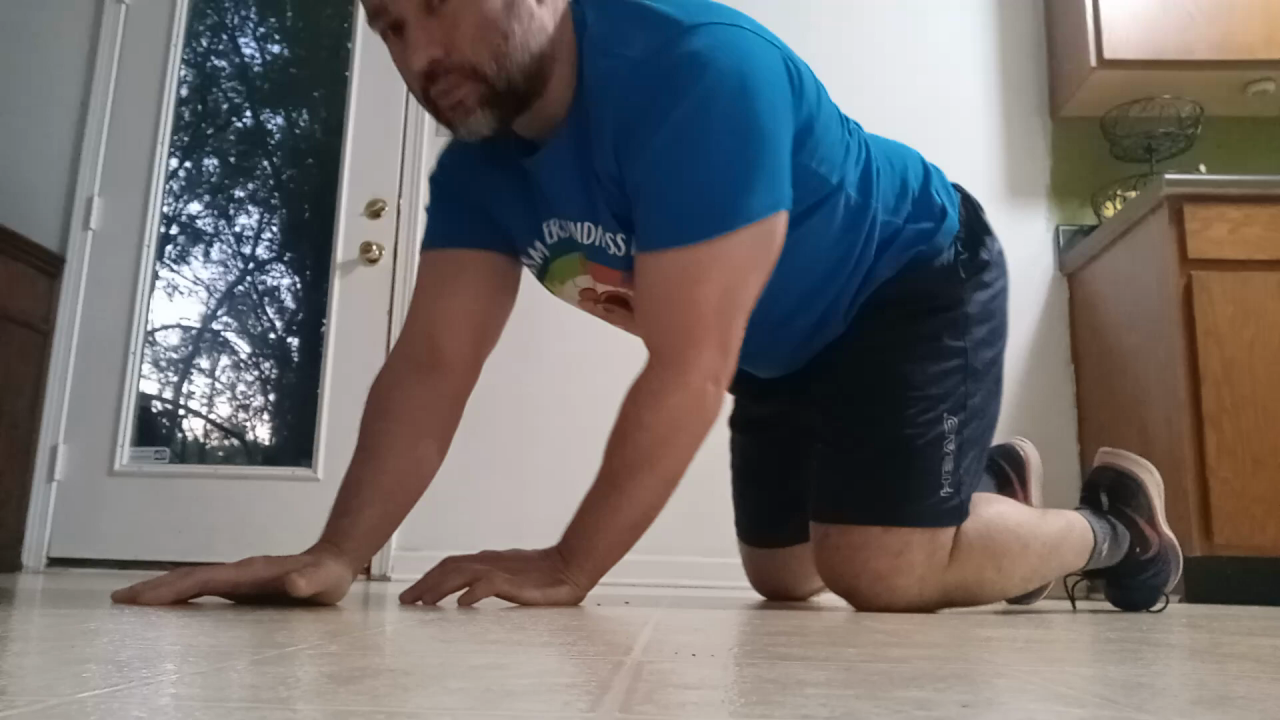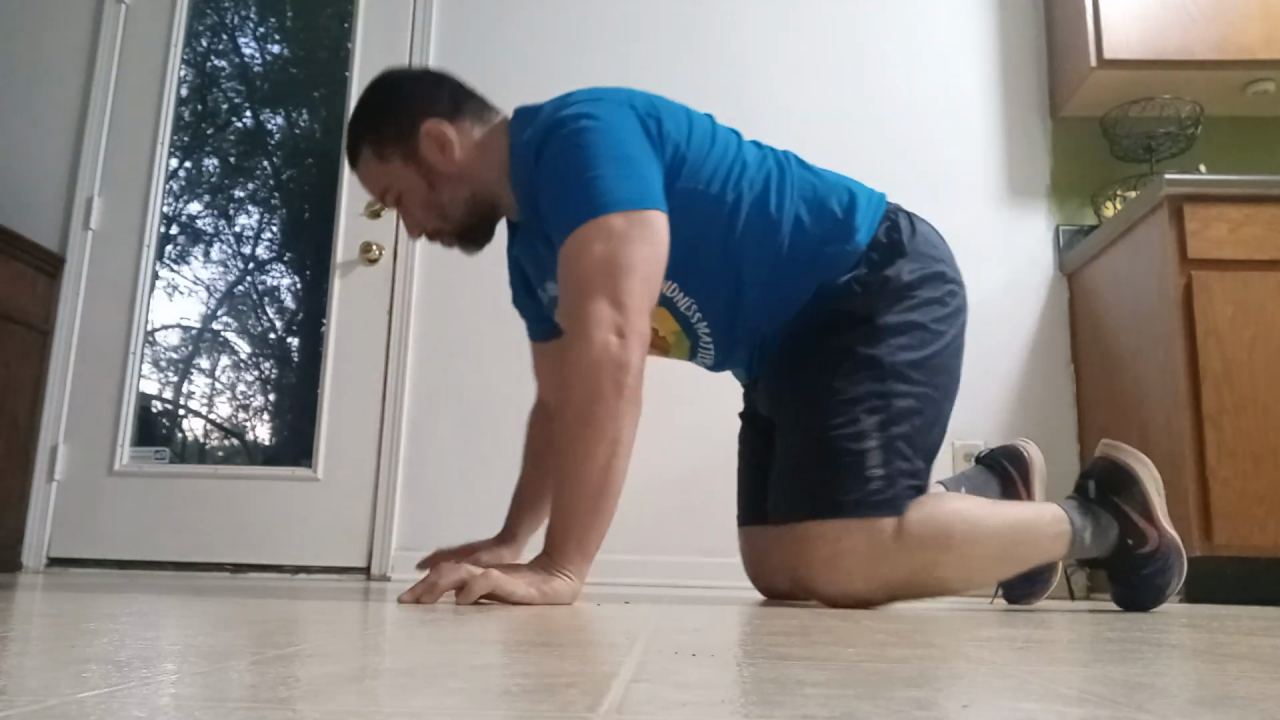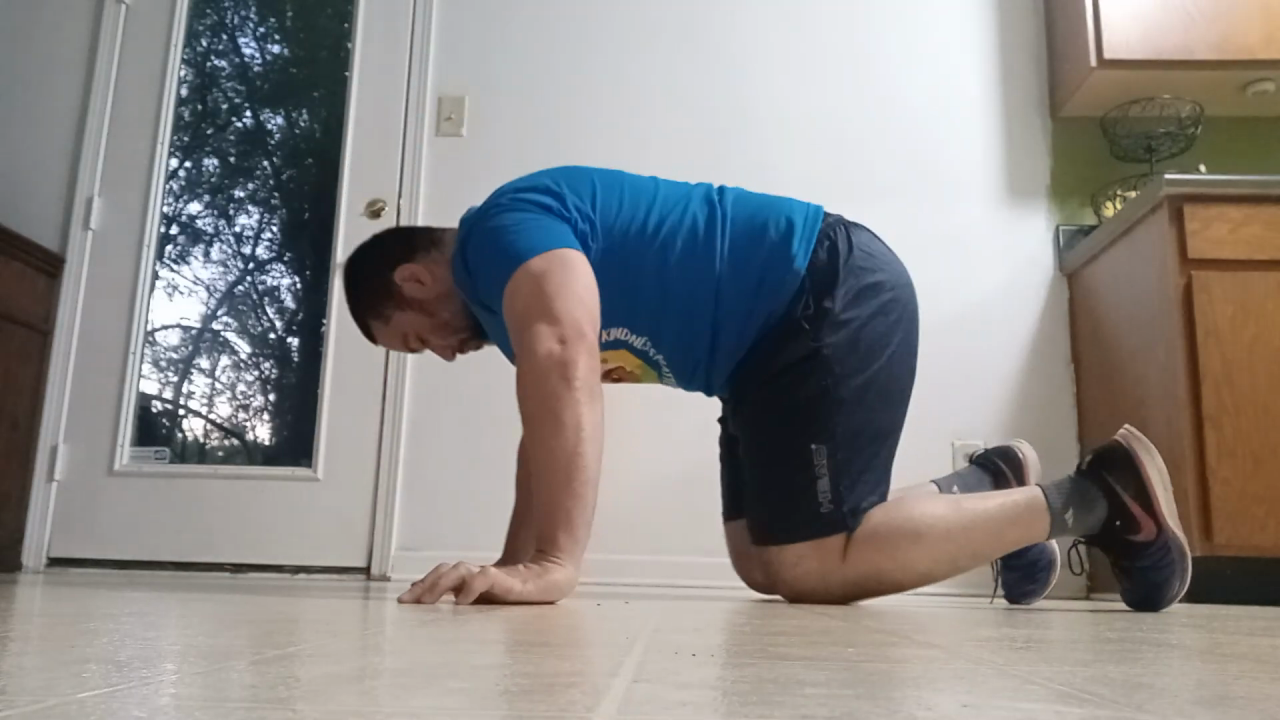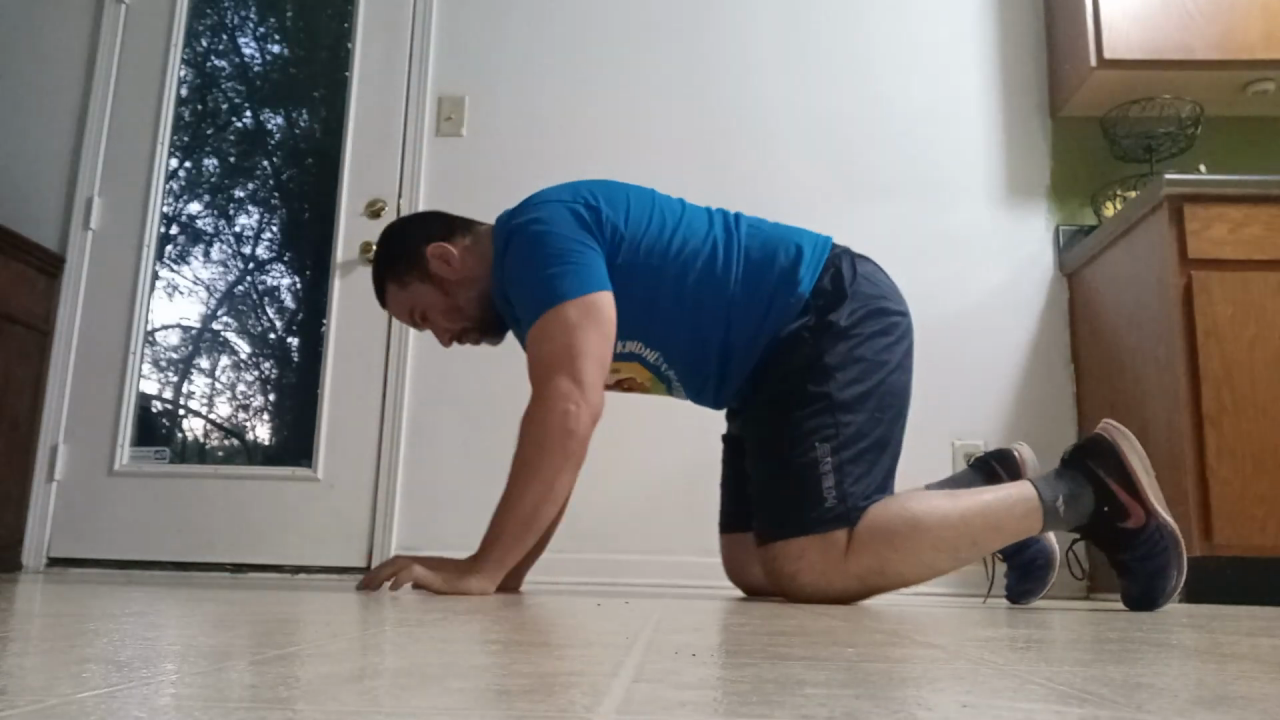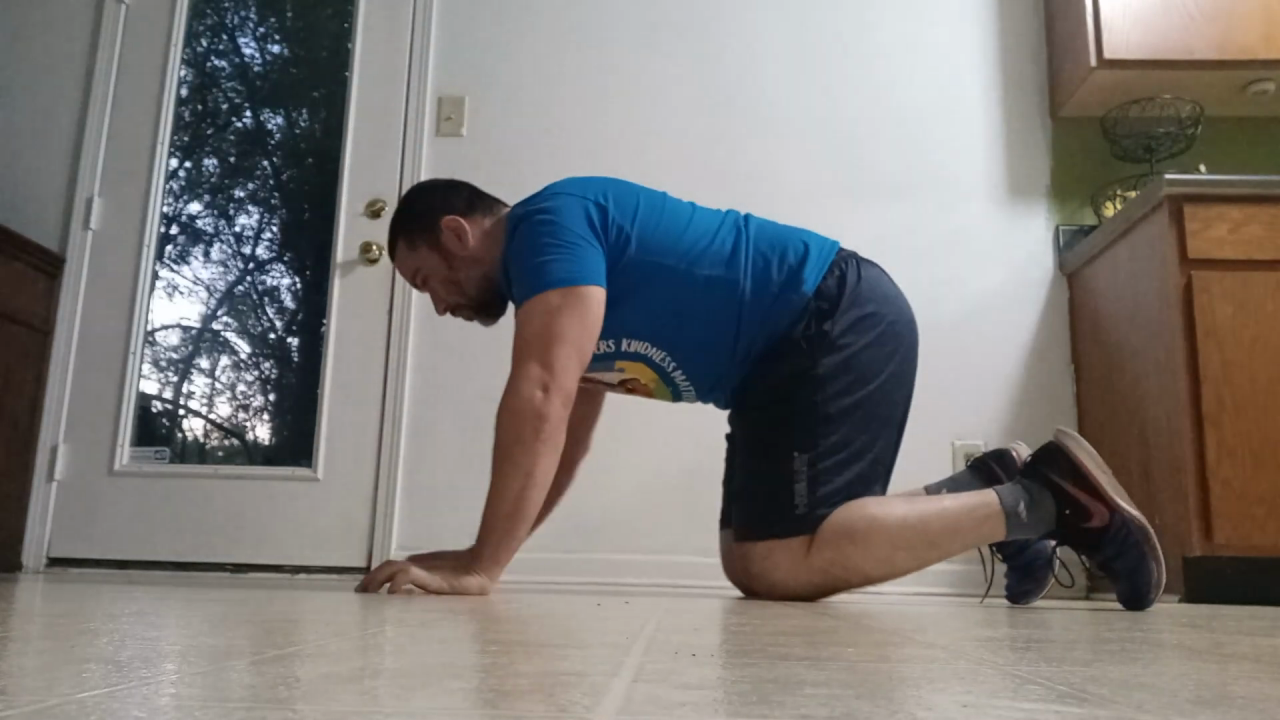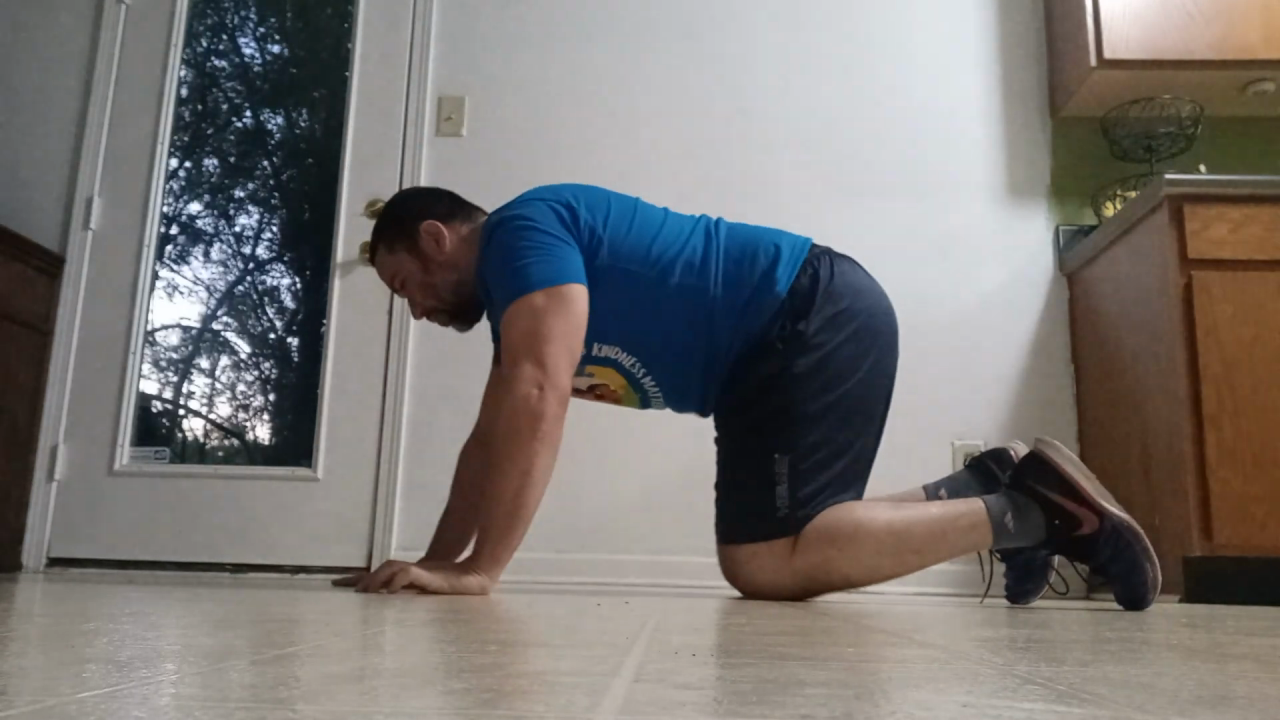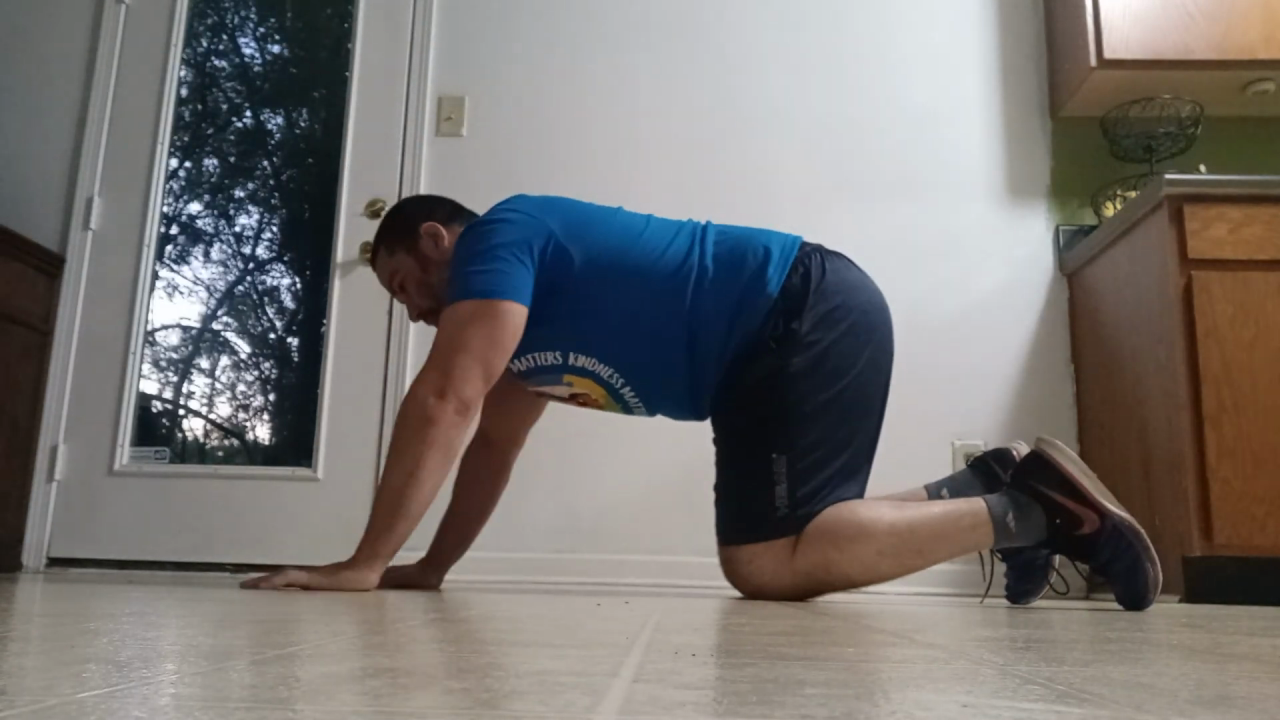
dt=0.7s
person 1, frame 1
right shoulder: (478, 174)
left elbow: (688, 370)
right elbow: (432, 365)
left wrist: (567, 569)
right wrist: (330, 561)
left hip: (922, 288)
right hip: (789, 348)
left knee: (882, 567)
right knee: (782, 576)
left ankle: (1109, 522)
right ankle: (986, 482)
person 1, frame 2
left shoulder: (575, 137)
right shoulder: (529, 248)
left elbow: (608, 345)
right elbow: (560, 405)
left wrist: (559, 568)
right wrist: (508, 542)
left hip: (879, 290)
right hip: (791, 346)
left knee: (837, 561)
right knee: (776, 572)
left ankle: (1100, 517)
right ankle: (991, 489)
person 1, frame 3
left shoulder: (502, 232)
right shoulder: (513, 286)
left elbow: (561, 368)
right elbow: (550, 423)
left wrist: (554, 562)
right wrist: (514, 563)
left hip: (833, 297)
right hip: (779, 332)
left knee: (810, 563)
right knee: (760, 561)
left ankle: (1096, 497)
right ankle: (987, 484)
person 1, frame 4
left shoulder: (538, 240)
right shoulder: (531, 297)
left elbow: (568, 412)
right elbow: (555, 437)
left wrist: (482, 571)
right wrist: (509, 574)
left hip: (833, 323)
right hip: (781, 358)
left knee: (815, 565)
right knee: (754, 568)
left ankle: (1081, 489)
right ankle: (989, 487)
person 1, frame 5
left shoulder: (547, 227)
right shoulder: (548, 279)
left elbow: (539, 400)
right elbow: (562, 437)
left wrist: (480, 568)
right wrist: (472, 553)
left hip: (841, 325)
right hip: (797, 354)
left knee: (782, 564)
right knee: (750, 565)
left ankle: (1046, 497)
right ankle: (987, 489)
person 1, frame 6
left shoulder: (520, 233)
right shoulder: (519, 296)
left elbow: (536, 398)
right elbow: (492, 442)
left wrist: (478, 569)
right wrist: (433, 563)
left hip: (817, 320)
right hip: (788, 343)
left knee: (765, 564)
right knee: (772, 549)
left ankle: (1029, 509)
right ankle: (987, 487)
person 1, frame 7
left shoulder: (500, 238)
right shoulder: (519, 313)
left elbow: (443, 403)
right elbow: (491, 446)
left wrist: (367, 563)
right wrist: (429, 568)
left hip: (812, 315)
right hip: (796, 336)
left knee: (768, 562)
right knee: (777, 550)
left ankle: (1026, 508)
right ankle: (991, 488)
